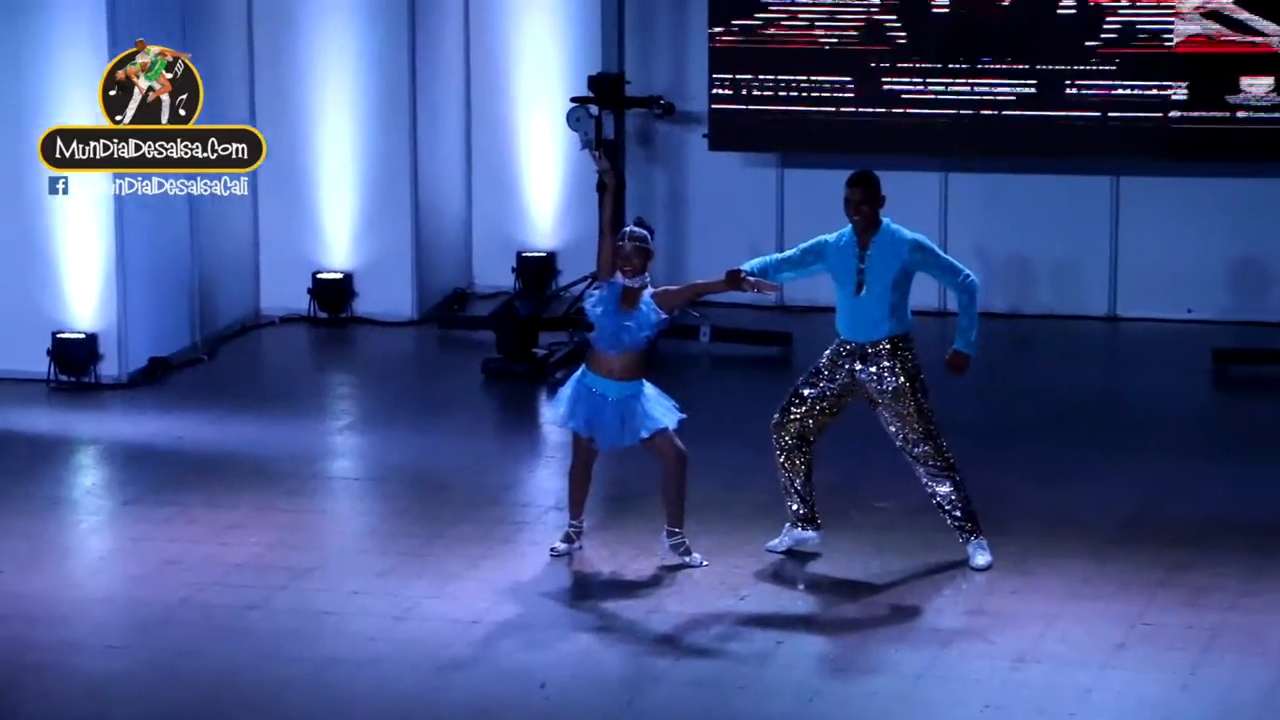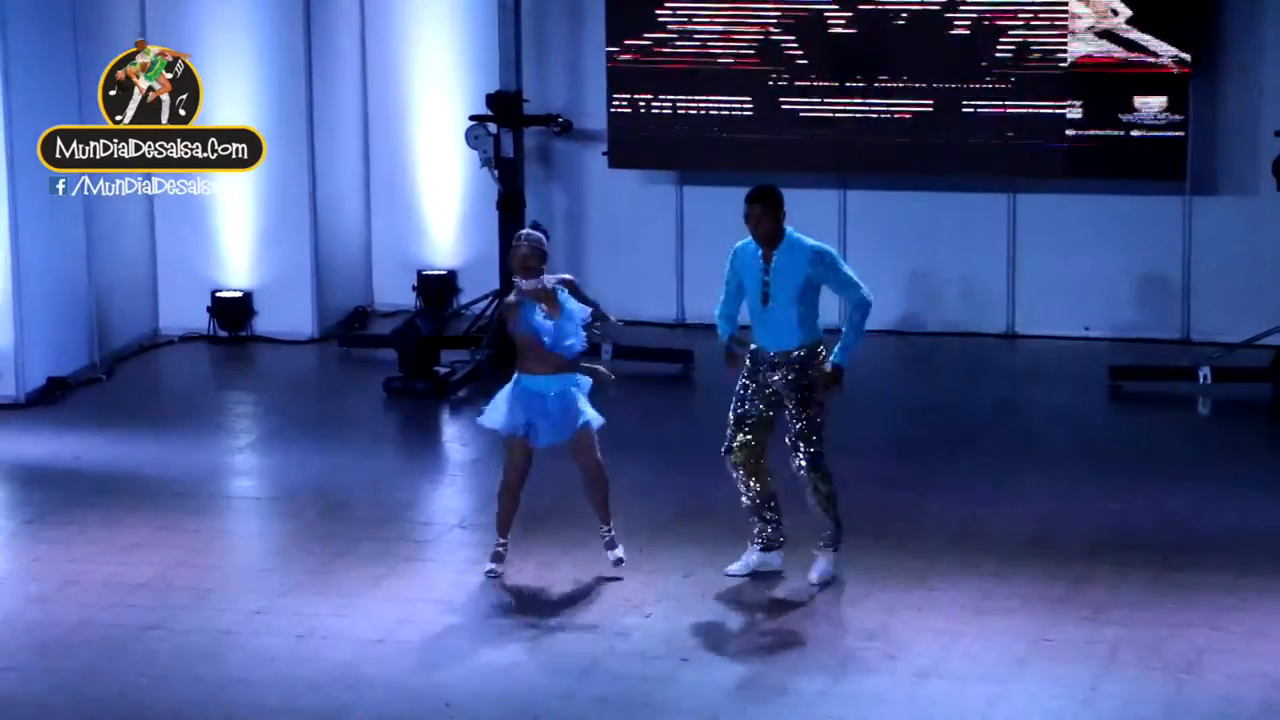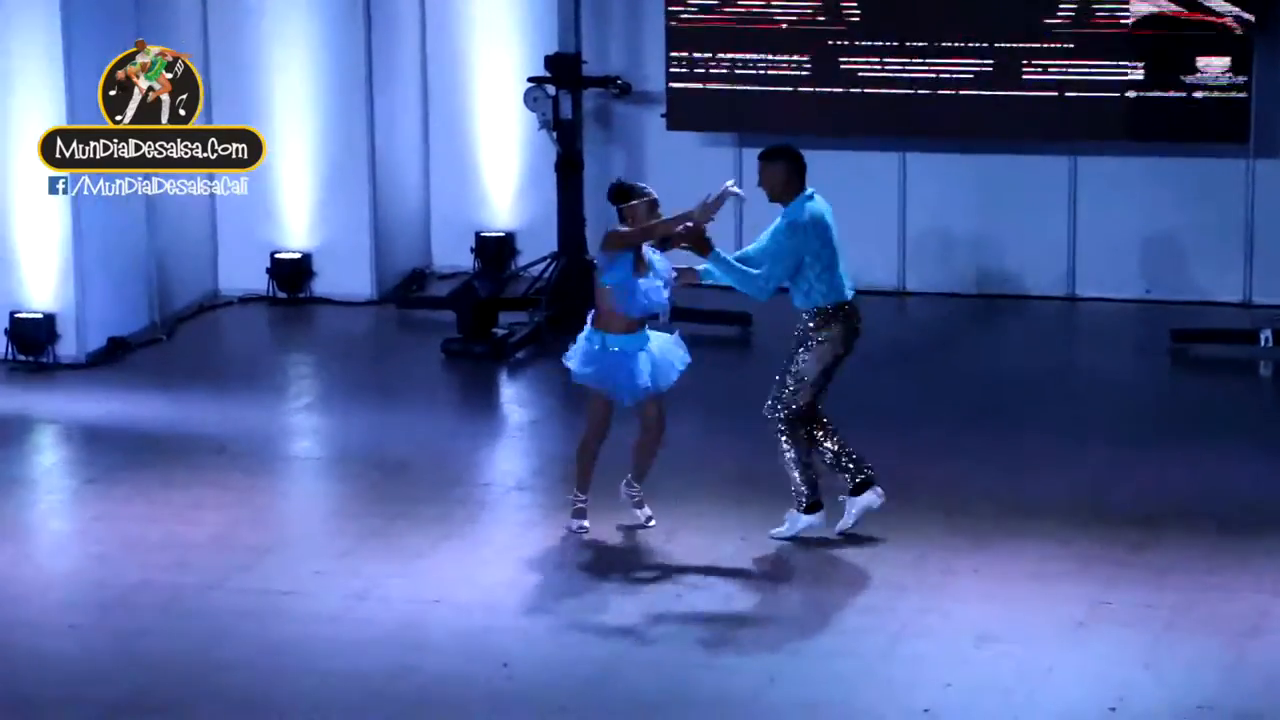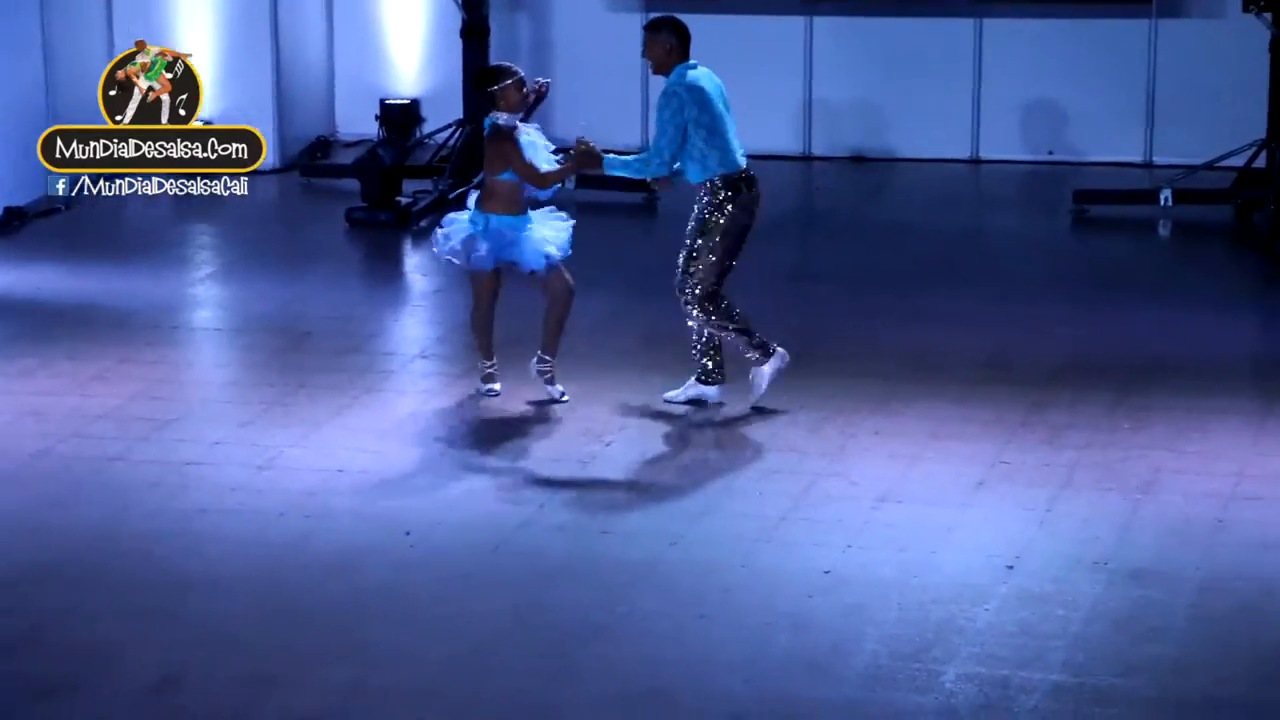
dt=1s
person 1, frame 1
left shoulder: (908, 246)
right shoulder: (831, 247)
left elbow: (964, 283)
right elbow: (783, 263)
left wrist: (963, 345)
right wrist: (746, 271)
left hip: (890, 358)
right hip: (843, 355)
left knee: (924, 448)
right knee: (788, 427)
left ankle: (973, 537)
right ankle: (803, 525)
person 1, frame 2
left shoulder: (813, 255)
right shoulder: (741, 255)
left elbow: (860, 302)
right elbow: (726, 311)
left wrist: (839, 360)
right wrist: (732, 344)
left hip: (802, 363)
right hip: (759, 360)
left knee: (804, 457)
right knee: (740, 452)
left ankle: (829, 547)
right ankle: (766, 545)
person 1, frame 3
left shoulder: (800, 223)
right shoulder: (807, 209)
left elbow: (762, 288)
right elbow: (760, 254)
left wrist: (710, 255)
right wrist: (702, 272)
left hip: (824, 325)
right hip: (836, 318)
left knee: (783, 414)
right knee: (802, 412)
left ankle: (808, 508)
right ankle: (861, 488)
person 1, frame 4
left shoulder: (676, 93)
right shoulder: (705, 79)
left elbow: (658, 162)
left wrist: (604, 163)
right wrist: (671, 170)
left hip: (723, 197)
right hip: (739, 189)
left knee: (699, 293)
right knee: (695, 288)
left ankle: (764, 354)
right ankle: (707, 380)
person 2, frame 1
left shoulder: (658, 300)
right shoulder: (606, 286)
left elbow: (697, 289)
right elbow: (605, 234)
left wrist: (736, 283)
right wrist: (610, 187)
left hip: (632, 393)
right hip: (592, 388)
left knee: (675, 456)
right knee: (582, 459)
left ankle: (675, 536)
right ankle: (574, 529)
person 2, frame 2
left shoulder: (566, 286)
right shoulder: (513, 306)
left elbow: (590, 309)
right elbow: (539, 352)
right wrist: (588, 368)
left hip: (566, 391)
right hip: (528, 393)
left knee: (592, 466)
right knee: (514, 474)
left ankle: (608, 534)
right ankle: (501, 545)
person 2, frame 3
left shoulder: (646, 249)
right shoulder: (614, 241)
right elbow: (674, 231)
right wrist: (706, 208)
left hip: (638, 347)
right hip: (606, 347)
left knee: (654, 423)
right knee: (597, 428)
left ankle: (634, 487)
right ankle: (579, 500)
person 2, frame 4
left shoulder: (512, 128)
right shoulder: (503, 140)
right elbow: (540, 180)
left wrist: (536, 101)
right wrist: (575, 163)
left hip: (520, 227)
right hip: (493, 229)
left knee: (562, 290)
right knee: (485, 302)
left ankle: (545, 363)
right ankle: (487, 366)
